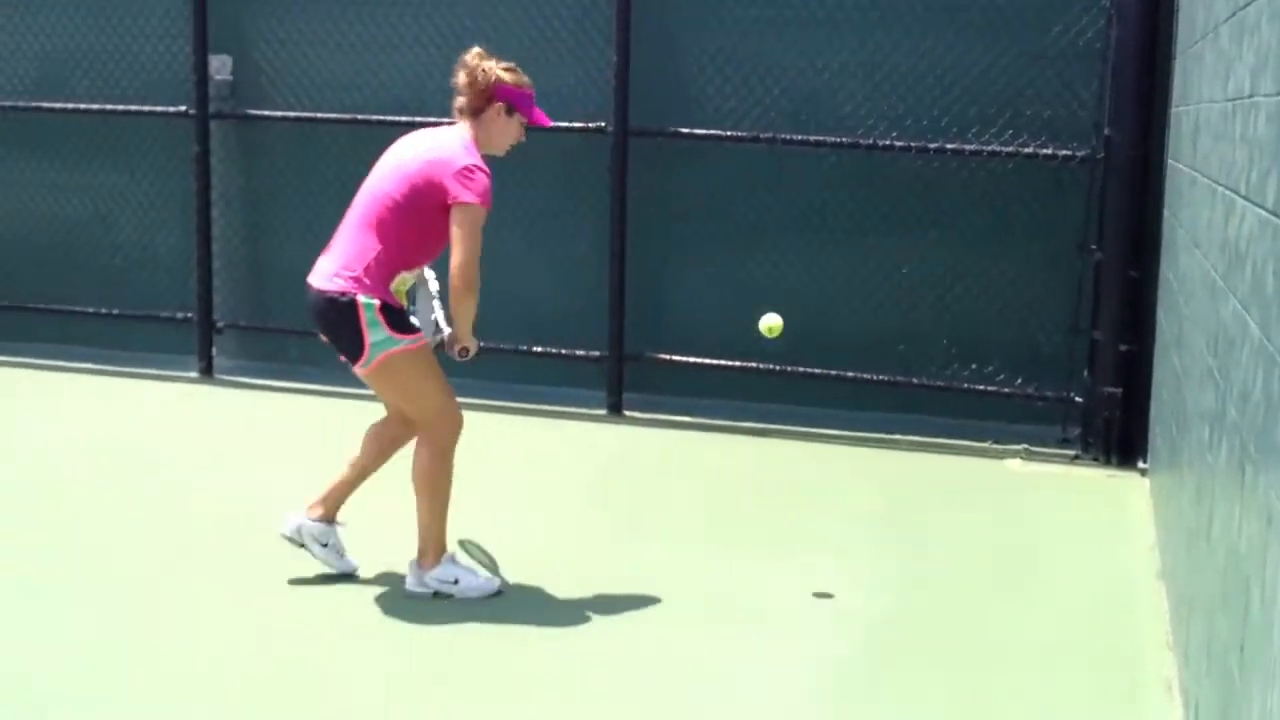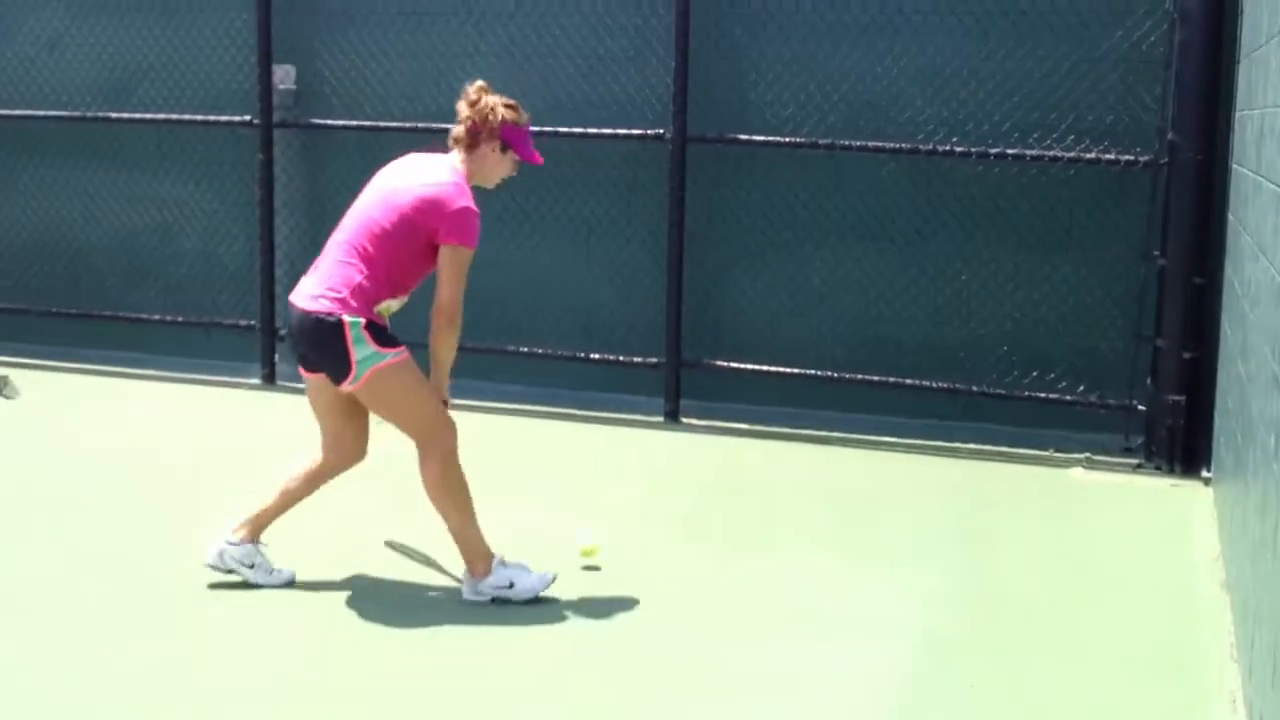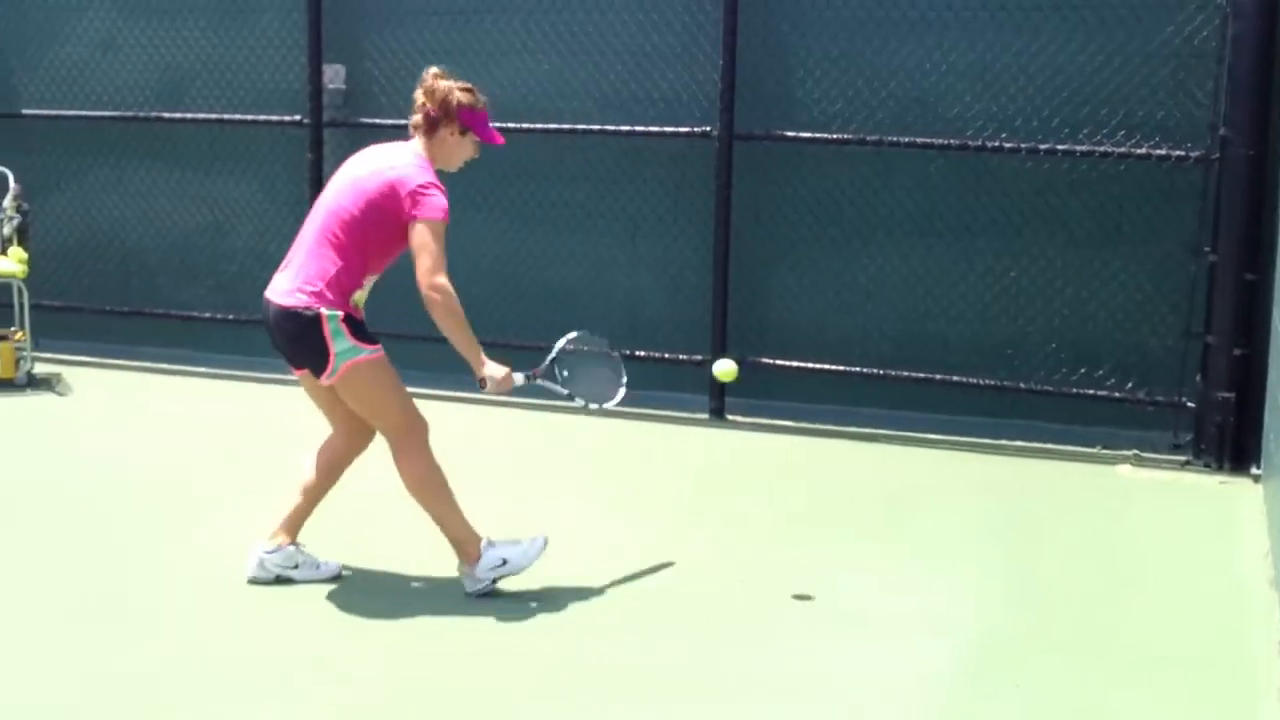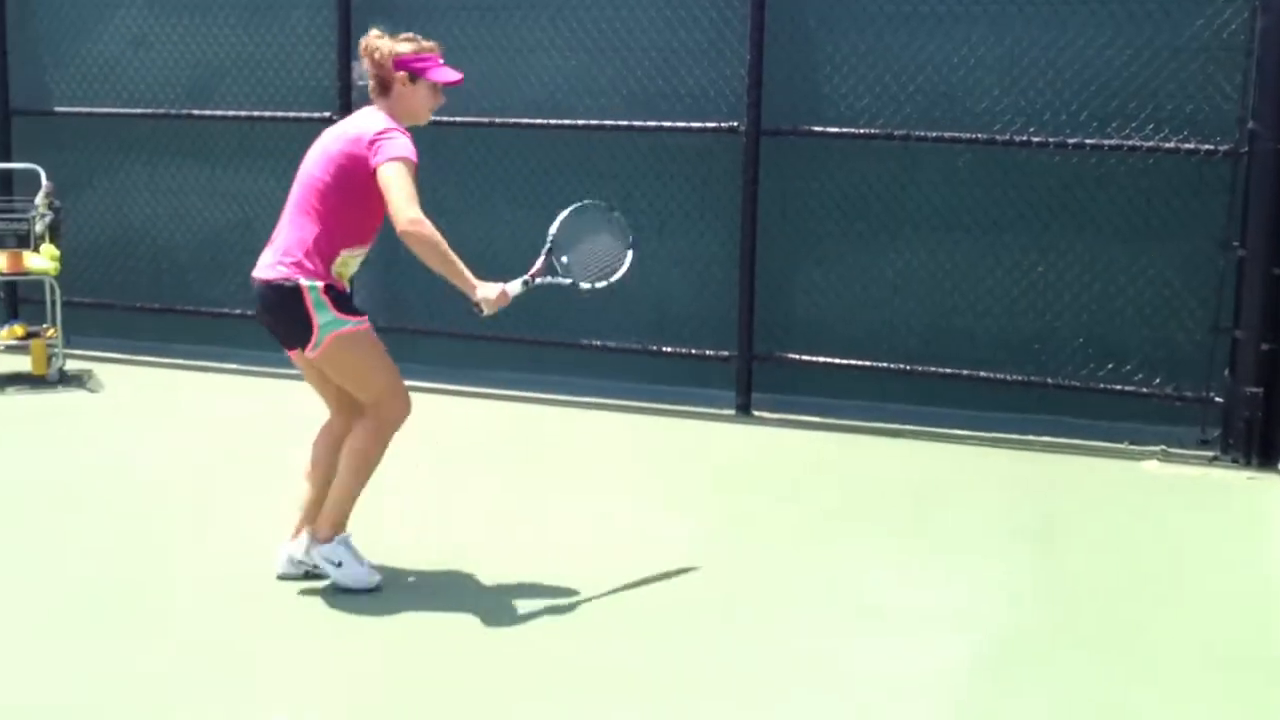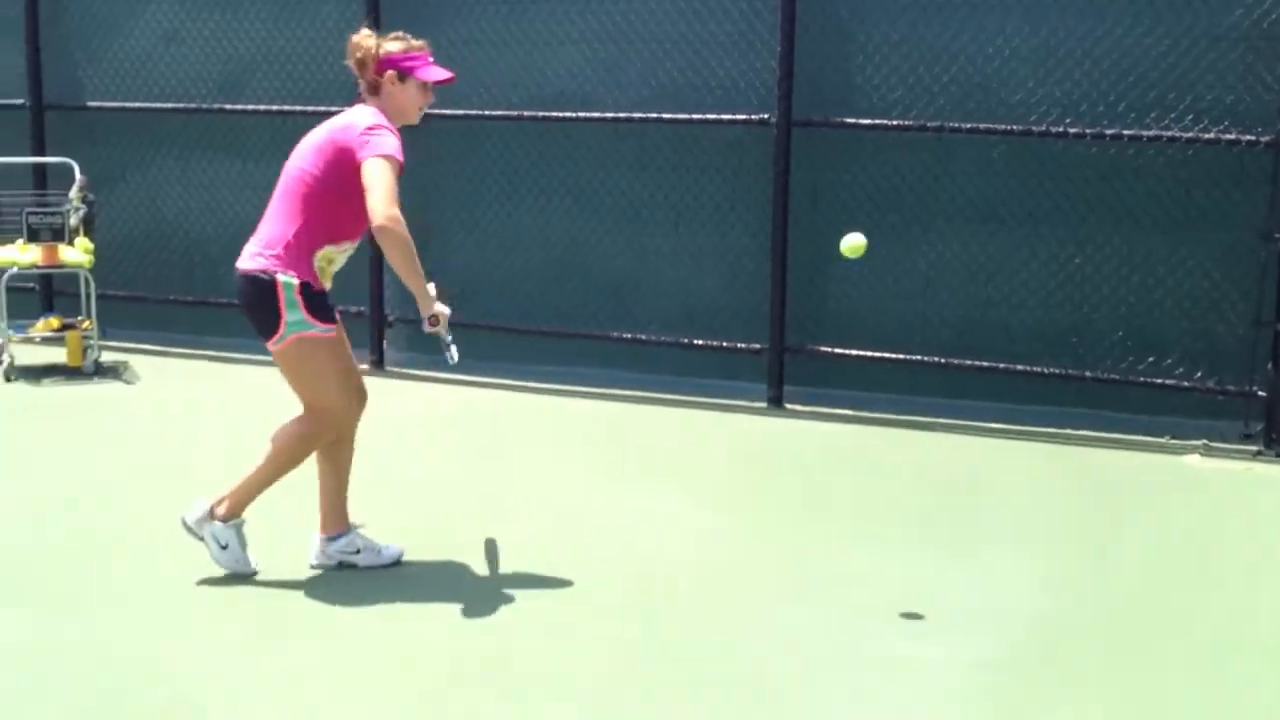
dt=0.2s
person 1, frame 1
left shoulder: (424, 139)
right shoulder: (467, 169)
right elbow: (462, 278)
right wrist: (463, 333)
left hip: (334, 290)
right hip: (358, 303)
left knee: (410, 418)
right knee: (443, 423)
left ankle: (319, 517)
right ankle: (431, 564)
person 1, frame 2
left shoulder: (409, 166)
right shoulder: (458, 207)
right elbow: (446, 315)
right wrist: (439, 386)
left hip: (311, 313)
right hip: (340, 324)
left knee: (345, 448)
right knee: (436, 434)
left ankle: (240, 540)
right ankle: (485, 572)
person 1, frame 3
left shoulder: (377, 156)
right shoulder: (422, 187)
right elbow: (434, 290)
right wrist: (482, 363)
left hip: (287, 308)
right hip: (319, 317)
left knee: (356, 432)
right knee: (410, 434)
left ankle: (279, 547)
right ankle: (475, 556)
person 1, frame 4
left shoulder: (356, 128)
right shoulder: (387, 137)
right elbow: (411, 225)
right wrist: (475, 286)
left hip: (286, 285)
right hip: (302, 291)
left knee: (352, 413)
right knee: (390, 404)
left ankle: (305, 542)
right ankle: (324, 538)
person 1, frame 5
left shoulder: (352, 126)
right shoulder: (376, 132)
right elbow: (385, 219)
right wrist: (427, 295)
left hip: (294, 282)
right hip: (281, 284)
left knee: (349, 399)
right knee: (330, 412)
left ankle: (337, 534)
right ankle: (220, 514)
